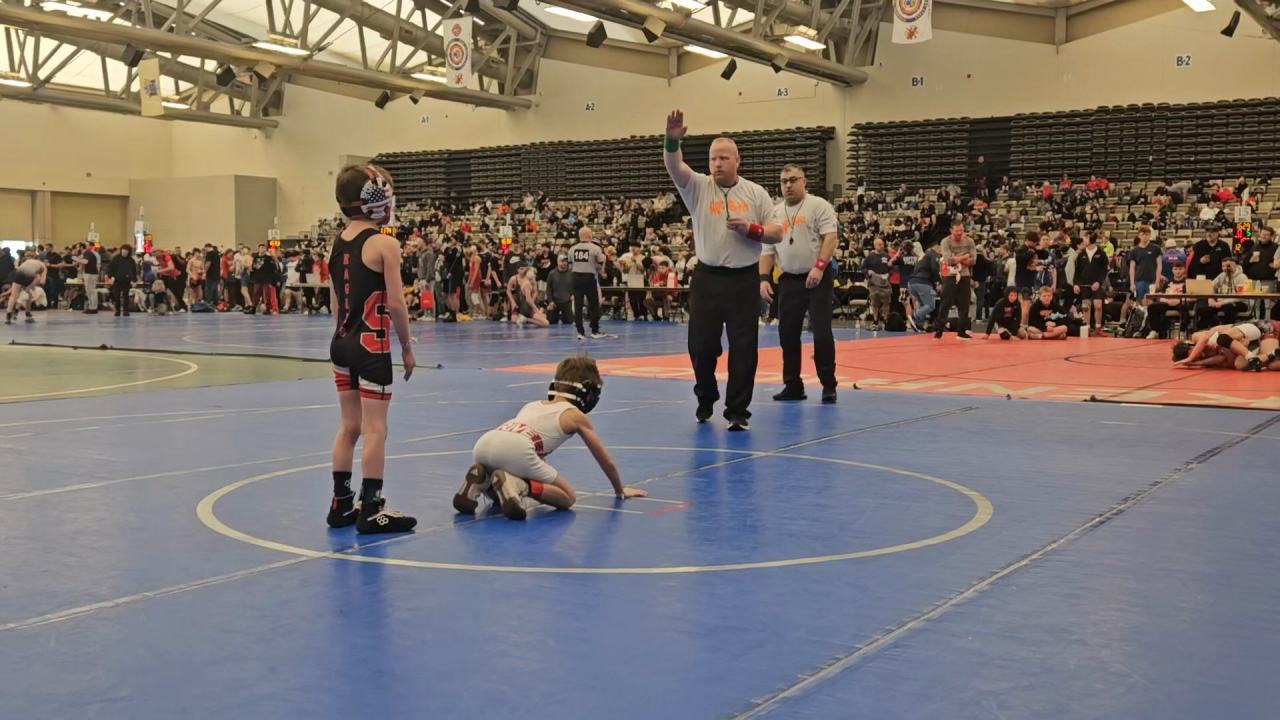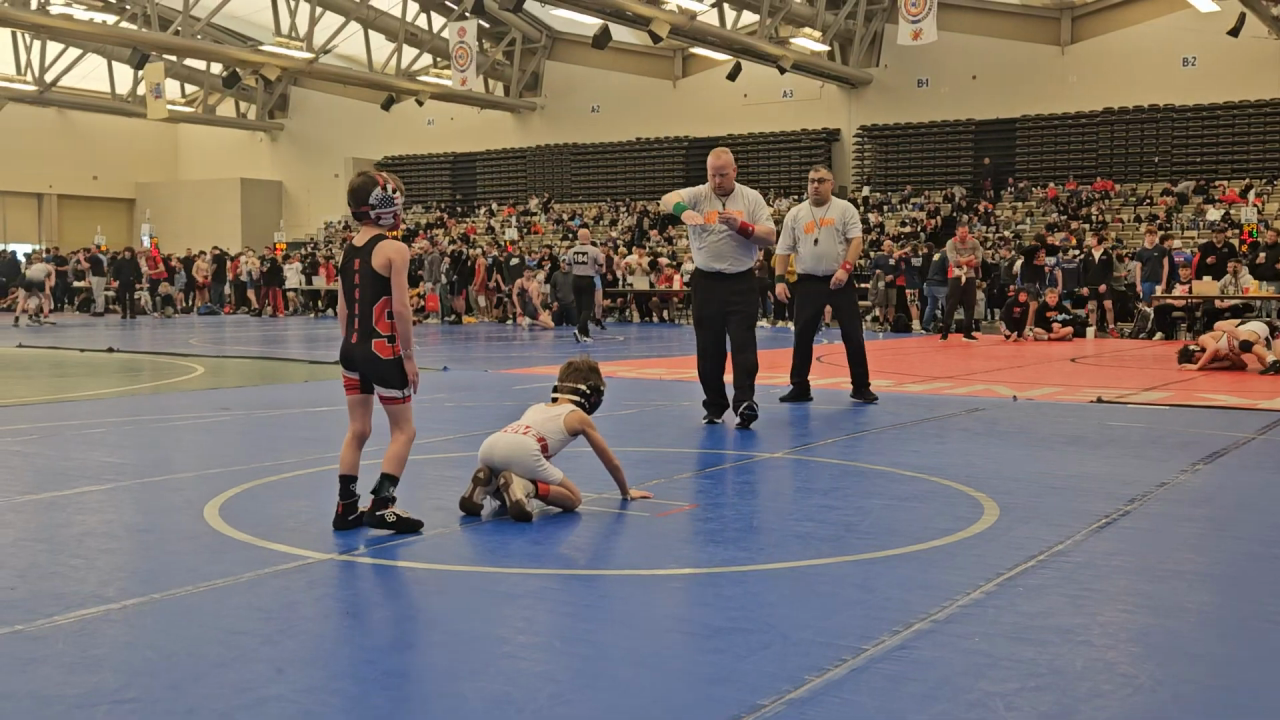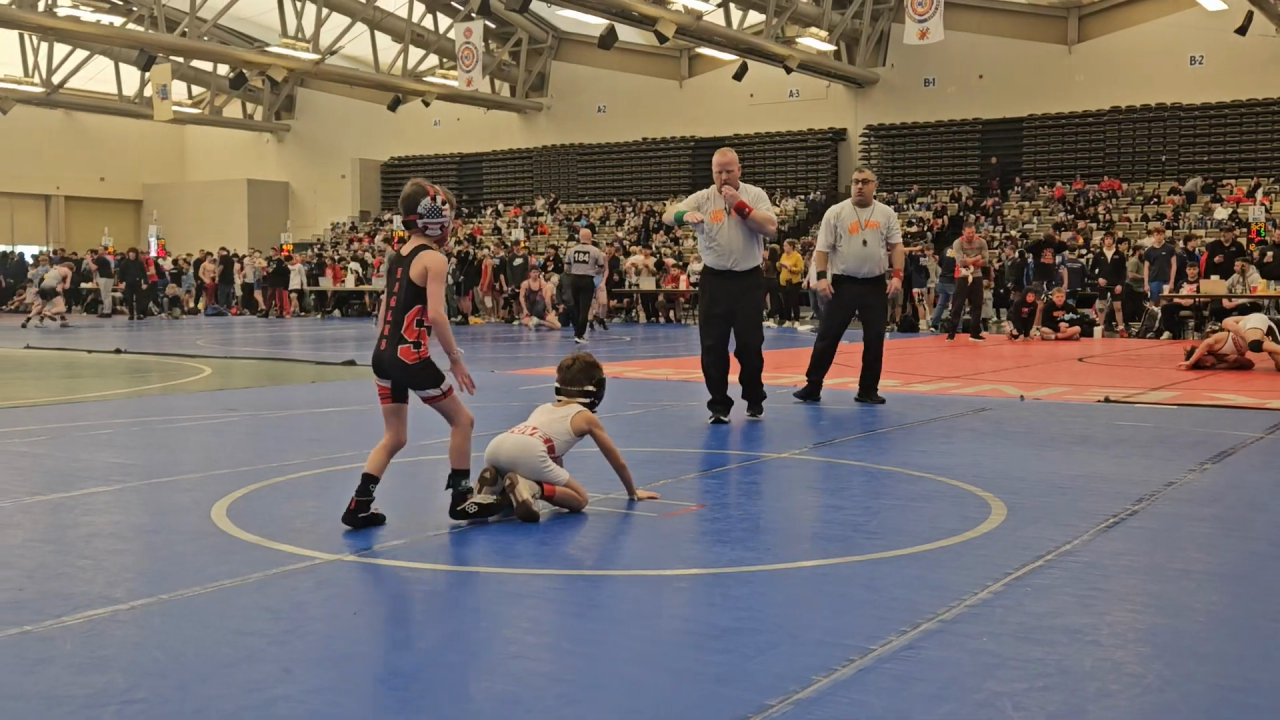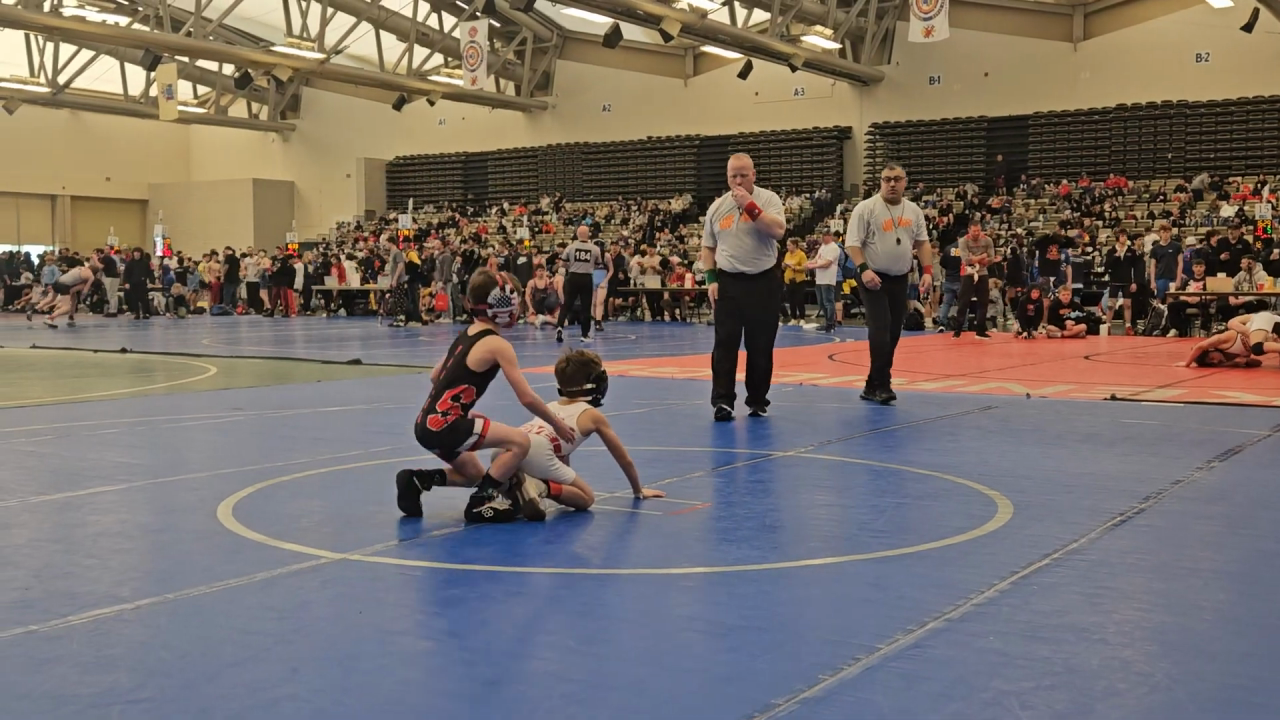
dt=0.3s
person 1, frame 1
left shoulder: (337, 245)
right shoulder: (384, 245)
left elbow: (336, 303)
right elbow: (395, 303)
right wrist: (407, 347)
left hip: (341, 343)
right hip: (371, 344)
left knee: (350, 427)
right knee: (374, 429)
left ankle: (341, 505)
right ankle: (372, 510)
person 1, frame 2
left shoulder: (348, 249)
right shoulder: (395, 249)
left elbow: (343, 308)
right elbow: (401, 308)
right wrist: (409, 356)
left hip: (351, 349)
right hip: (382, 350)
left knee: (358, 431)
right knee: (402, 431)
left ankle: (346, 507)
right ankle: (382, 503)
person 1, frame 3
left shoulder: (398, 257)
right shoulder: (434, 259)
left elbow: (386, 312)
right elbow: (435, 314)
right wrist: (456, 360)
left hip: (382, 355)
right hip: (410, 356)
left knee: (394, 437)
right knee: (462, 420)
left ankle: (360, 505)
right ankle: (461, 497)
person 1, frame 4
left shoulder: (465, 336)
right shoulder: (498, 345)
left elbow: (435, 376)
right elbow: (527, 398)
right wrist: (558, 425)
left hip: (425, 424)
right hip: (441, 426)
left knee: (476, 474)
right knee: (519, 443)
left ankle: (418, 480)
right ankle: (483, 503)
person 2, frame 1
left shoulder: (756, 193)
right shoulder: (697, 187)
left elbow: (776, 233)
right elbow: (674, 167)
left wrist: (751, 229)
right wrist: (672, 140)
left hip: (743, 281)
right hip: (706, 278)
left knee: (743, 349)
right knee: (701, 344)
left ankle: (737, 411)
right ankle: (706, 398)
person 2, frame 2
left shoulder: (751, 198)
right shoulder: (697, 196)
left elbow: (770, 237)
right elbow: (667, 201)
left wrist: (740, 225)
right wrist: (683, 210)
left hip: (741, 283)
right hip: (706, 283)
left knee: (743, 345)
right knee: (708, 348)
left ankle: (744, 404)
right ankle: (715, 406)
person 2, frame 3
left shoulder: (755, 195)
right shoulder: (702, 198)
left elbow: (770, 228)
right elbow: (668, 215)
left wrist: (739, 204)
right wrist: (683, 214)
left hip: (749, 280)
right hip: (714, 281)
left knee: (750, 344)
right knee: (713, 346)
left ankle: (754, 397)
right ankle: (719, 406)
person 2, frame 4
left shoulder: (768, 199)
right shoulder: (717, 206)
left elbow: (778, 231)
right elbow: (708, 246)
left wrist: (749, 205)
right wrist: (710, 280)
left hip: (763, 282)
right hip: (729, 282)
left knee: (760, 346)
right knee: (724, 343)
left ankle: (757, 400)
right ankle: (723, 401)
person 3, frame 1
left shoulder: (819, 206)
right shoulder: (774, 213)
left elbow: (831, 237)
right elbow: (768, 250)
left wrist: (819, 267)
right wrist: (764, 279)
left hip: (817, 277)
right hip: (789, 279)
left knee: (822, 330)
right knee: (787, 333)
left ankle: (828, 384)
right ankle: (793, 385)
person 3, frame 2
left shoulder: (845, 209)
right shoulder: (796, 214)
left elbow: (855, 241)
right elbow: (784, 250)
left wrist: (845, 269)
right wrist: (780, 280)
left hip: (841, 281)
right hip: (808, 282)
left knee: (852, 334)
right knee: (802, 336)
left ankle: (861, 387)
right ankle: (800, 387)
person 3, frame 3
left shoulder: (887, 213)
right shoulder: (835, 212)
left elbow: (897, 246)
right elbow: (823, 248)
left wrist: (897, 276)
right wrist: (821, 276)
left hip: (876, 284)
right hip: (843, 283)
left knee: (874, 339)
right knee: (828, 335)
left ankle: (868, 390)
right ankle: (813, 386)
person 3, frame 4
left shoulder: (913, 210)
right shoulder: (866, 208)
left elbow: (922, 242)
right elbow: (853, 243)
left wrist: (927, 271)
right wrist: (864, 269)
left hip: (899, 280)
right hip: (874, 278)
left knee: (891, 334)
right knee: (880, 330)
left ankle: (875, 386)
right ankle: (882, 386)
person 4, frame 1
left shoulder: (532, 406)
right shoulder: (576, 415)
right elbow: (606, 460)
right wrist: (620, 491)
left hip: (484, 444)
right hip: (515, 450)
left knee: (499, 492)
right knee: (567, 498)
left ankle: (482, 480)
right ankle: (518, 486)
person 4, frame 2
left shoulder: (536, 408)
right shoulder: (579, 417)
right elbow: (611, 461)
right wrist: (626, 492)
left hip: (488, 446)
right hip: (522, 452)
left knee: (505, 495)
right knee: (573, 499)
left ankle: (487, 482)
right ankle: (525, 488)
person 4, frame 3
left shoulder: (543, 408)
right shoulder: (586, 417)
right elbow: (618, 461)
right wrist: (633, 493)
right hip: (527, 453)
right knee: (580, 500)
left ankle: (495, 481)
right ankle: (530, 488)
person 4, frame 4
left shoulder: (550, 408)
right shoulder: (592, 415)
right elbow: (625, 459)
right wrist: (638, 491)
right hip: (537, 453)
right knee: (586, 498)
right ankle: (539, 487)
